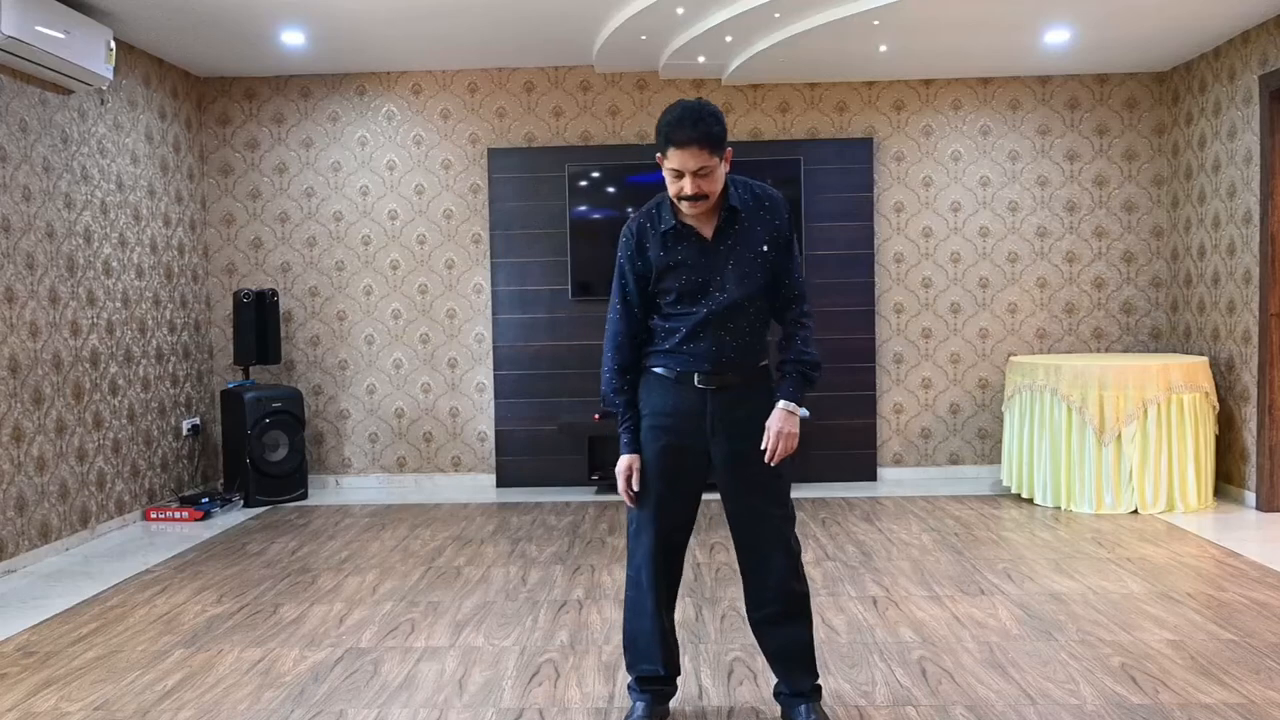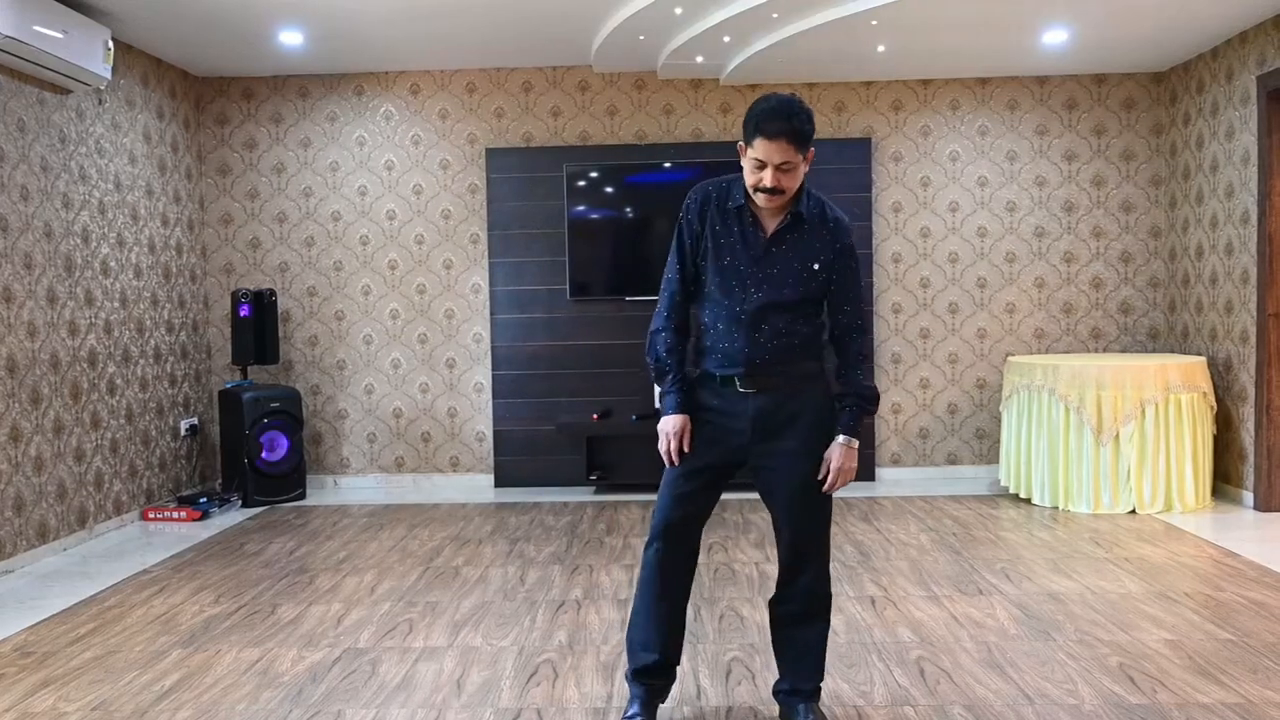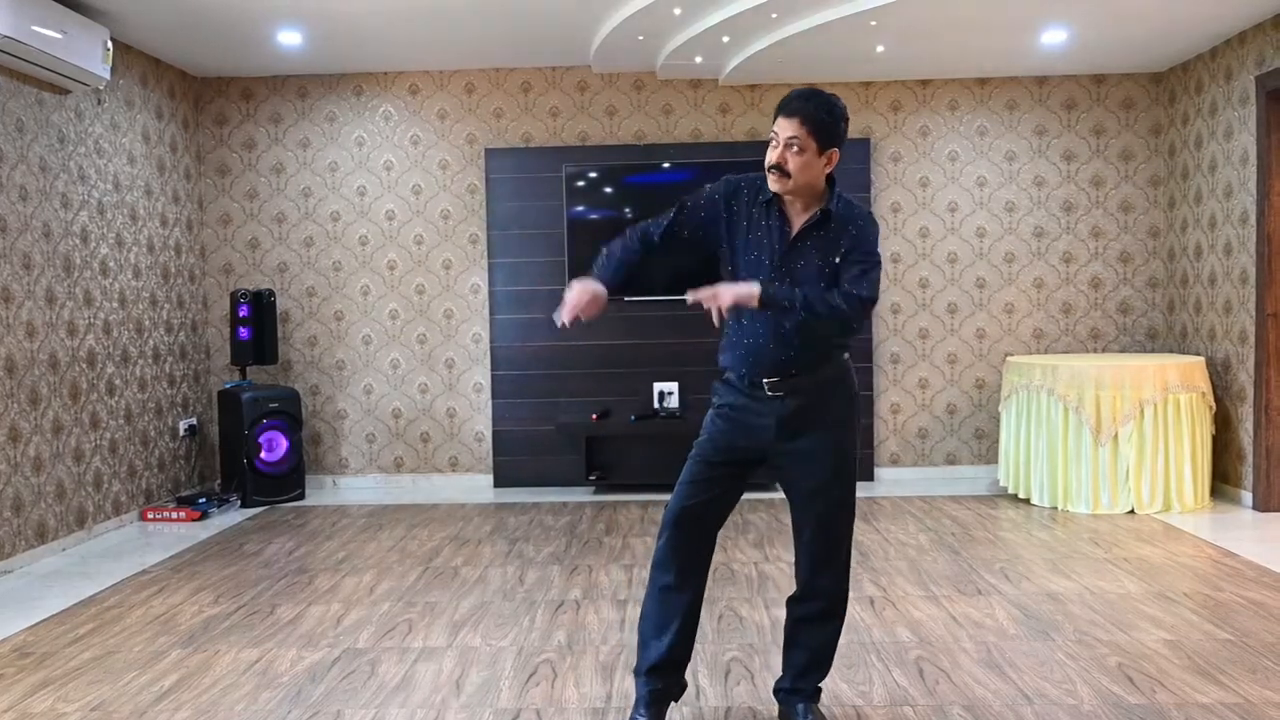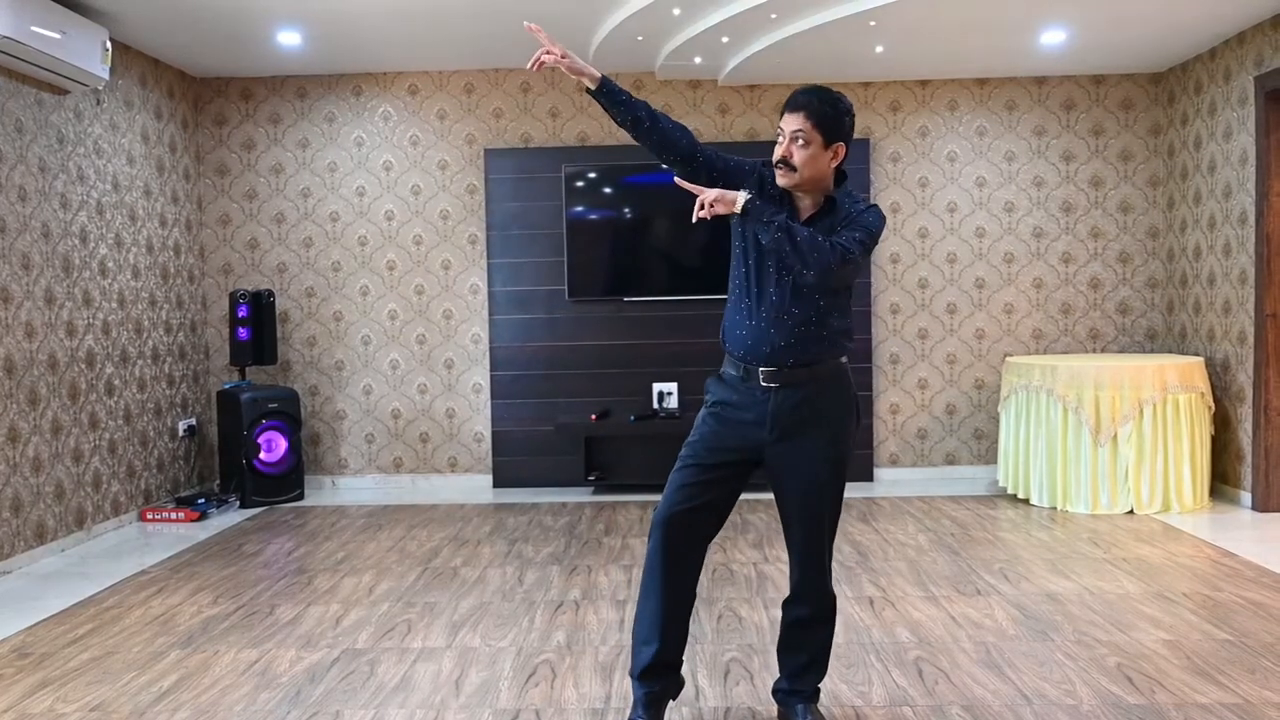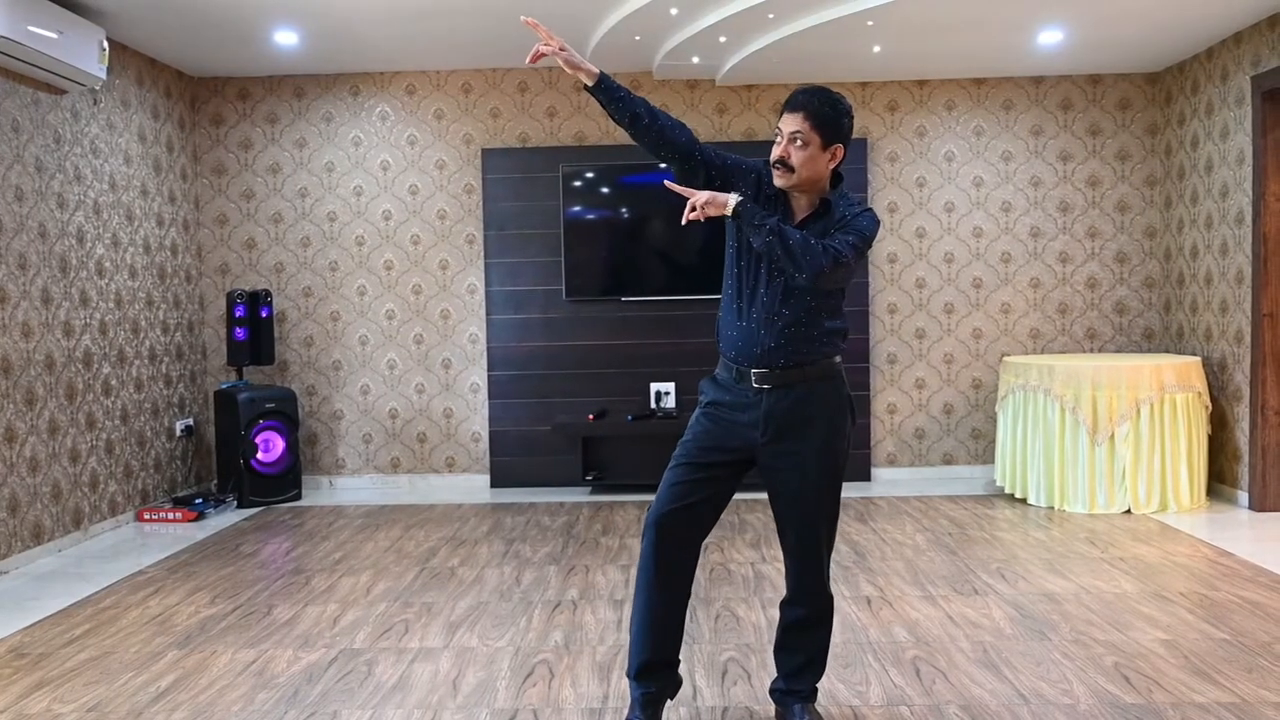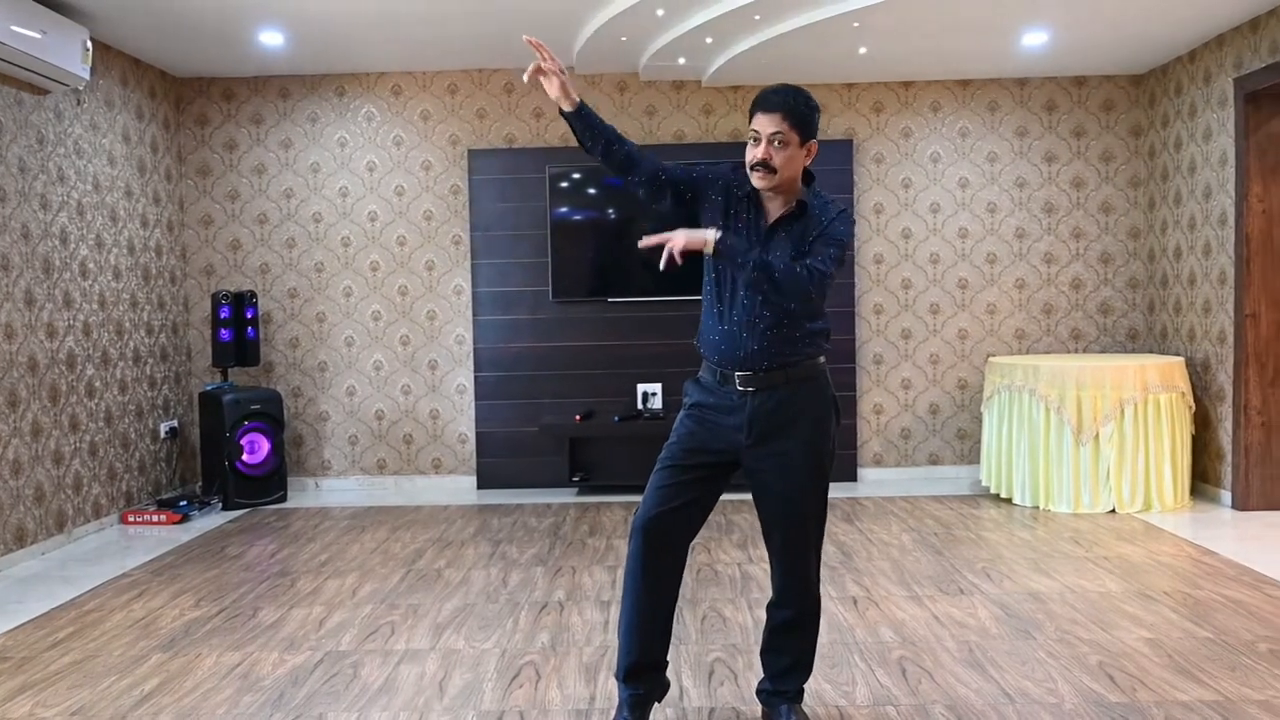
dt=0.5s
person 1, frame 1
left shoulder: (767, 211)
right shoulder: (642, 233)
left elbow: (793, 310)
right elbow: (623, 338)
left wrist: (789, 399)
right wrist: (628, 440)
left hip: (748, 394)
right hip: (667, 398)
left knee: (772, 547)
right knee: (653, 547)
person 1, frame 2
left shoulder: (830, 229)
right shoulder: (704, 207)
left elbow: (851, 333)
right elbow: (672, 308)
left wrist: (848, 430)
right wrist: (673, 399)
left hip: (797, 403)
right hip: (712, 397)
left knee: (804, 551)
right knee: (669, 535)
person 1, frame 3
left shoulder: (854, 226)
right shoulder: (731, 200)
left elbow: (852, 304)
right elbow: (656, 235)
left wrist: (758, 292)
right wrist: (600, 278)
left hip: (817, 406)
right hip: (730, 398)
left knee: (824, 554)
right knee: (683, 528)
person 1, frame 4
left shoulder: (860, 220)
right shoulder: (755, 183)
left elbow: (820, 263)
right elbow: (671, 142)
left wrist: (747, 207)
right wrist: (589, 77)
left hip: (814, 402)
right hip: (737, 392)
left knee: (811, 554)
right knee: (674, 526)
person 1, frame 5
left shoulder: (855, 221)
right shoulder: (749, 183)
left elbow: (811, 265)
right elbow: (668, 137)
left wrist: (737, 209)
right wrist: (589, 74)
left hip: (807, 402)
right hip: (731, 392)
left knee: (807, 553)
right knee: (668, 524)
person 1, frame 6
left shoulder: (831, 223)
right shoulder: (720, 189)
left elbow: (804, 287)
right elbow: (635, 168)
left wrist: (715, 241)
right wrist: (571, 105)
left hip: (793, 404)
right hip: (713, 395)
left knee: (794, 554)
right knee: (655, 529)
